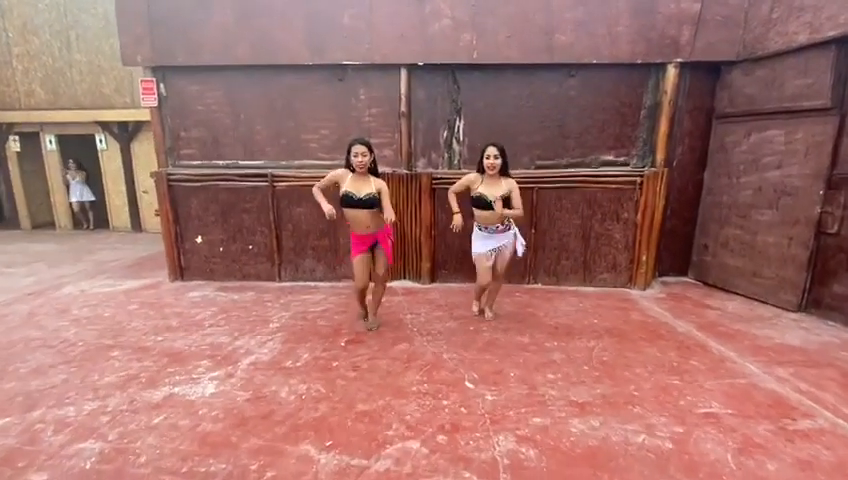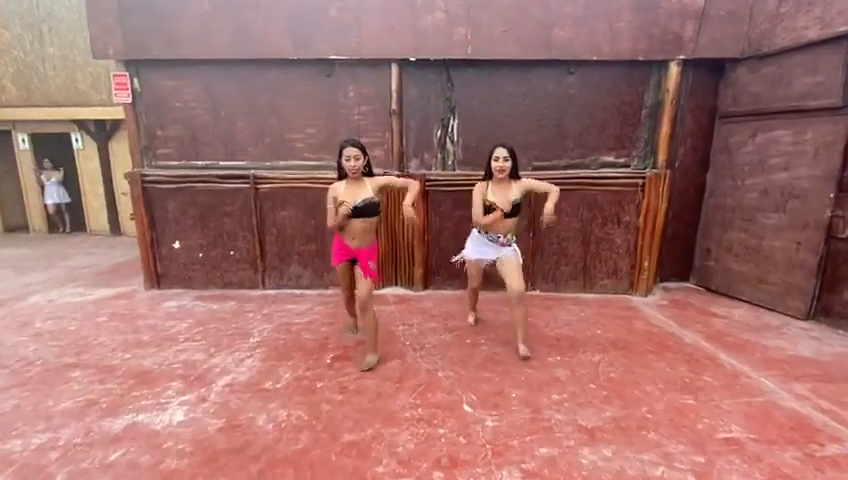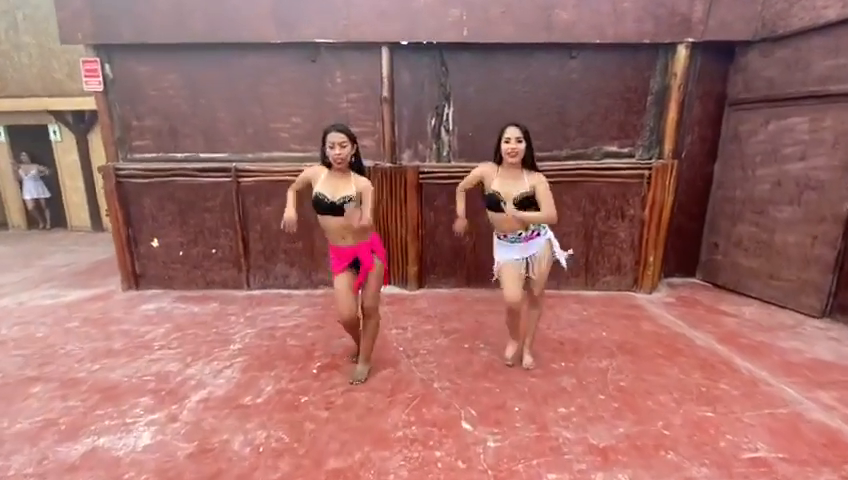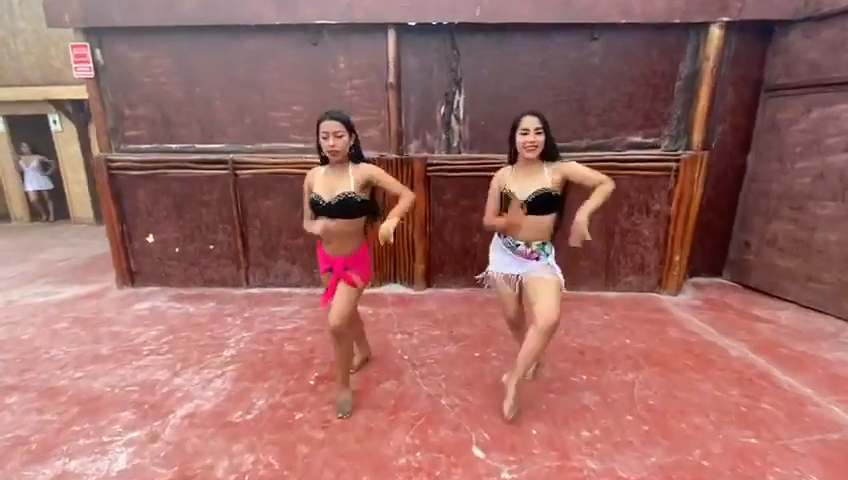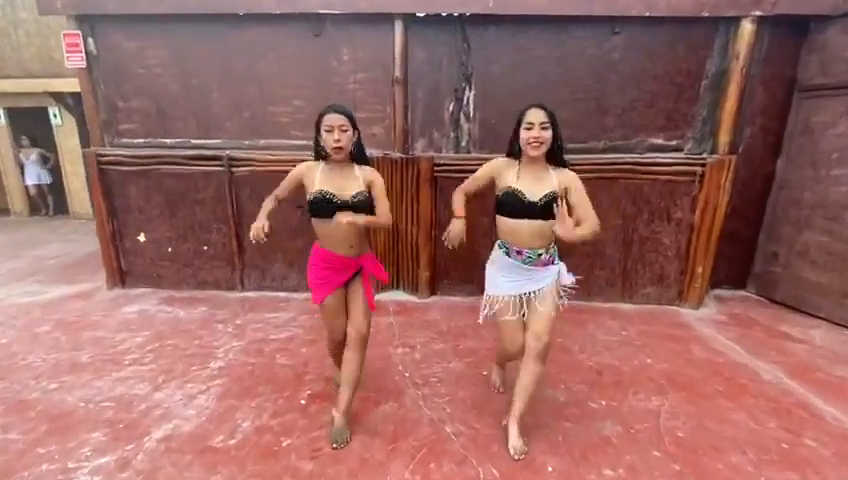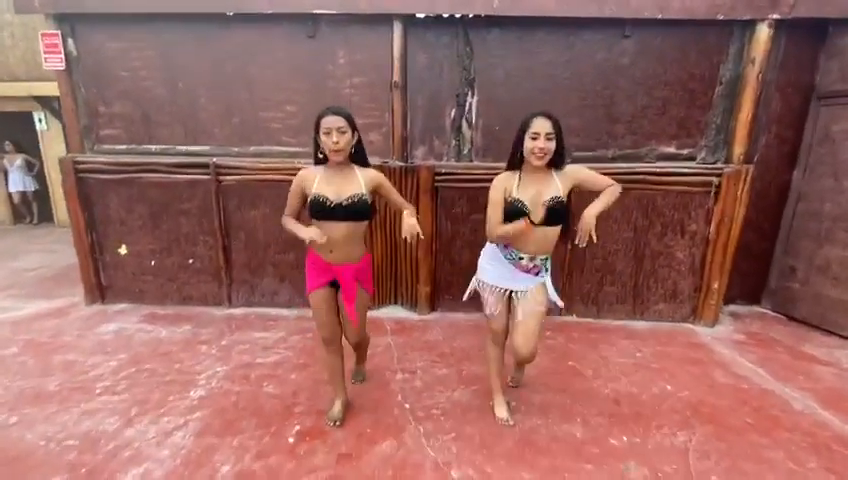
dt=0.4s
person 1, frame 1
left shoulder: (379, 184)
right shoulder: (341, 176)
left elbow: (387, 211)
left wrist: (390, 216)
right wrist: (325, 205)
left hip: (381, 235)
right hip: (359, 238)
left knee: (380, 277)
right knee: (361, 283)
right ankle: (363, 309)
person 1, frame 2
left shoulder: (377, 183)
right shoulder: (335, 189)
left elbow: (413, 184)
right elbow: (331, 225)
left wrist: (407, 202)
right wrist: (341, 214)
left hip: (367, 251)
right hip: (343, 248)
left knee: (364, 300)
right knee: (347, 292)
left ankle: (372, 352)
right ankle: (354, 318)
person 1, frame 3
left shoulder: (362, 183)
right shoulder: (314, 174)
left elbow: (368, 223)
right elbow: (292, 189)
left wrist: (359, 220)
right wrist: (290, 209)
left hip: (368, 249)
right hip: (340, 254)
left knee: (370, 309)
right knee: (347, 315)
left ankle: (365, 360)
right ankle: (359, 345)
person 1, frame 4
left shoulder: (365, 173)
right shoulder: (313, 177)
left elbow: (408, 195)
right elbow: (307, 221)
left wrist: (392, 219)
right wrist: (314, 226)
left hip: (356, 259)
right hip: (326, 257)
left knee: (337, 323)
right knee: (348, 316)
left ankle: (344, 387)
right ankle: (364, 351)
person 1, frame 5
left shoulder: (369, 175)
right shoulder: (306, 171)
left elbow: (385, 219)
right elbow: (275, 198)
left wrist: (359, 220)
right wrist: (262, 218)
left hip: (362, 263)
right hip: (326, 264)
left knee: (359, 334)
right knee: (337, 334)
left ankle: (341, 413)
right ankle: (340, 369)
person 1, frame 6
left shoulder: (371, 177)
right shoulder: (307, 177)
left elbow: (405, 208)
right elbow: (287, 218)
left wrist: (410, 220)
right wrist: (303, 231)
left hip: (356, 269)
right hip: (319, 267)
left knee: (355, 335)
right knee: (329, 337)
left ankle: (361, 362)
right ankle: (340, 398)
person 2, frame 1
left shoulder: (510, 183)
right shoulder: (473, 179)
left elbow: (519, 212)
right elbow: (451, 192)
left wrist: (504, 212)
right wrist: (456, 213)
left hip: (505, 234)
right hip: (482, 235)
left knee: (499, 275)
right knee: (485, 280)
left ankle: (488, 306)
right ankle: (477, 301)
person 2, frame 2
left shoulder: (521, 184)
right shoulder: (481, 188)
left elbow: (553, 190)
right elbow: (477, 221)
left wrist: (549, 205)
right wrist: (501, 210)
left hip: (507, 247)
right hip: (480, 243)
left knee: (518, 292)
right knee: (474, 285)
left ankle: (521, 341)
right ankle: (473, 312)
person 2, frame 3
left shoulder: (536, 179)
right shoulder: (487, 171)
left elbow: (551, 215)
right elbow: (462, 188)
left wrist: (518, 215)
right wrist: (460, 215)
left hip: (537, 242)
right hip: (506, 246)
left knee: (535, 297)
right knee: (512, 299)
left ankle: (527, 348)
right ankle: (513, 340)
person 2, frame 4
left shoulder: (560, 170)
right shoulder: (502, 176)
left elbow: (606, 184)
right elbow: (488, 221)
left wrist: (583, 216)
right wrist: (509, 219)
left hip: (541, 258)
right hip: (504, 255)
left knee: (547, 319)
right knee: (513, 317)
left ankle: (512, 382)
right ankle: (530, 354)
person 2, frame 5
left shoulder: (566, 178)
right shoulder: (501, 168)
left elbow: (592, 225)
right elbow: (462, 190)
left wrist: (572, 233)
right wrist: (457, 220)
left hip: (547, 270)
right hip: (507, 269)
left knee: (537, 346)
right knee: (513, 347)
left ankle: (514, 422)
right ankle: (498, 365)
person 2, frame 6
left shoulder: (569, 175)
right shoulder: (504, 181)
left elbow: (613, 187)
right elbow: (493, 234)
left wrist: (593, 208)
right wrist: (527, 223)
left hip: (537, 274)
right hip: (498, 267)
left knee: (523, 349)
right knee: (497, 333)
left ankle: (515, 369)
right ankle: (498, 398)
